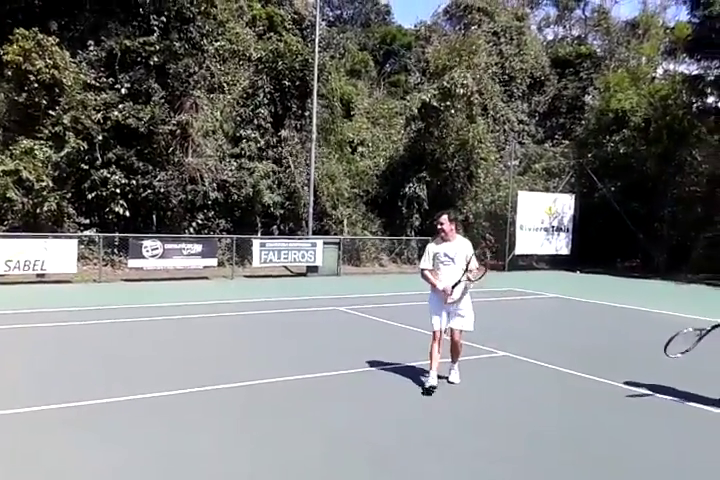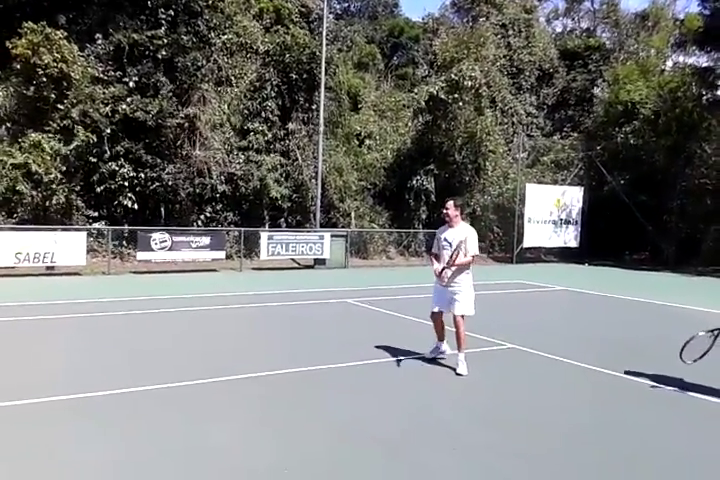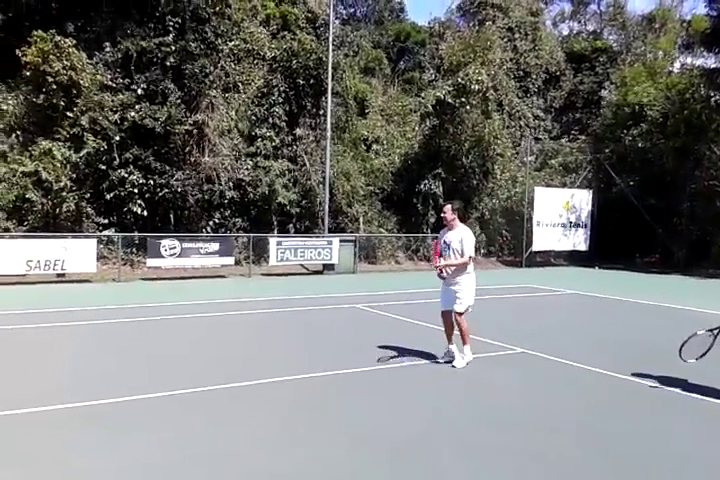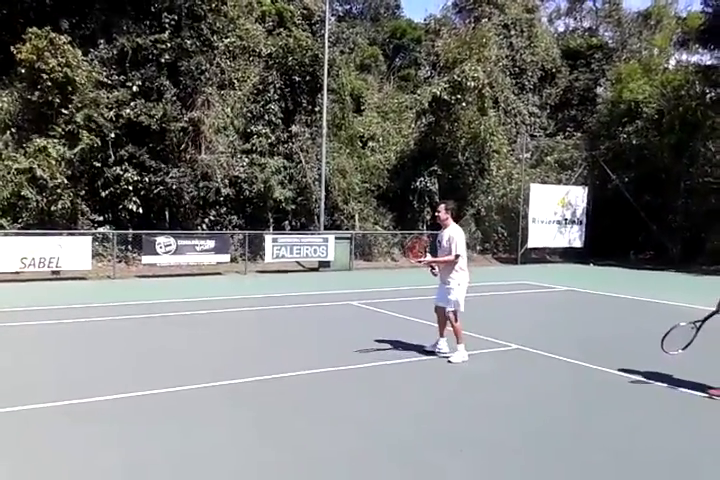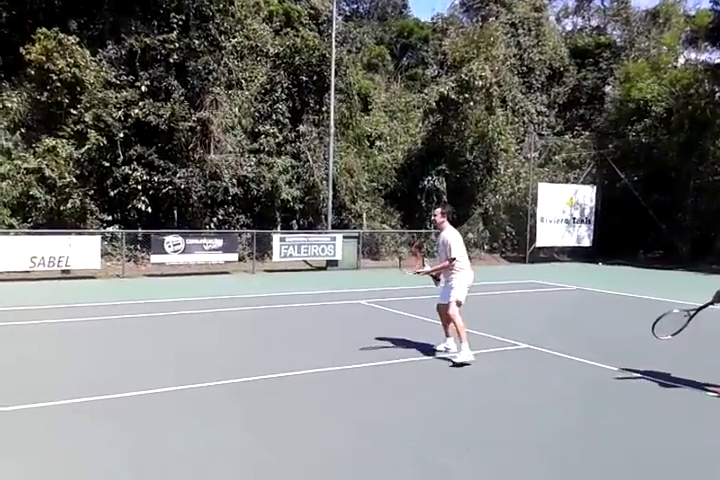
dt=0.4s
person 1, frame 1
left shoulder: (465, 244)
right shoulder: (432, 246)
left elbow: (472, 268)
right elbow: (424, 271)
right wrist: (439, 285)
left hip: (459, 298)
right hip: (438, 297)
left knee: (456, 338)
right knee: (437, 336)
left ankle: (454, 367)
right ankle: (432, 376)
person 1, frame 2
left shoulder: (468, 232)
right shoulder: (441, 231)
left elbow: (471, 258)
right elbow: (434, 253)
left wrist: (454, 263)
right wrist: (436, 265)
left hip: (460, 283)
right hip: (441, 282)
left knee: (458, 320)
right knee: (436, 316)
left ankle: (461, 359)
right ankle: (441, 346)
person 1, frame 3
left shoulder: (465, 233)
right shoulder: (443, 233)
left elbow: (467, 259)
left wrist: (447, 264)
right wrist: (439, 267)
left hip: (463, 281)
right hip: (448, 281)
left knee: (458, 315)
right knee: (446, 315)
left ankle: (466, 351)
right ankle: (451, 350)
person 1, frame 4
left shoulder: (456, 233)
right shoulder: (442, 232)
left elbow: (454, 258)
left wrist: (432, 260)
right wrist: (435, 264)
left hip: (456, 279)
right hip: (445, 278)
left knee: (451, 314)
right knee: (439, 310)
left ankle: (461, 350)
right ankle: (441, 343)
person 1, frame 5
left shoulder: (450, 235)
right shoulder: (442, 234)
left elbow: (451, 262)
left wrist: (430, 270)
right wrist: (436, 272)
left hip: (460, 276)
right hip: (451, 278)
left knee: (452, 311)
right knee: (441, 308)
left ankle: (465, 350)
right ankle: (449, 342)
